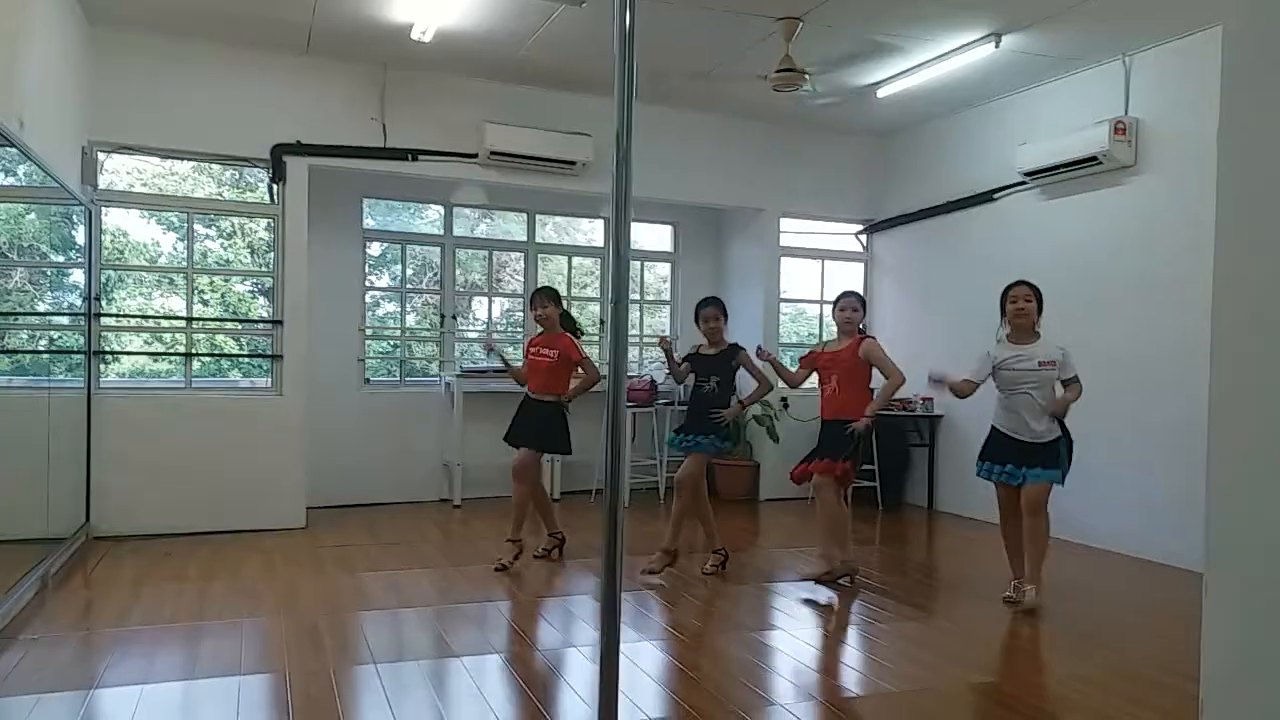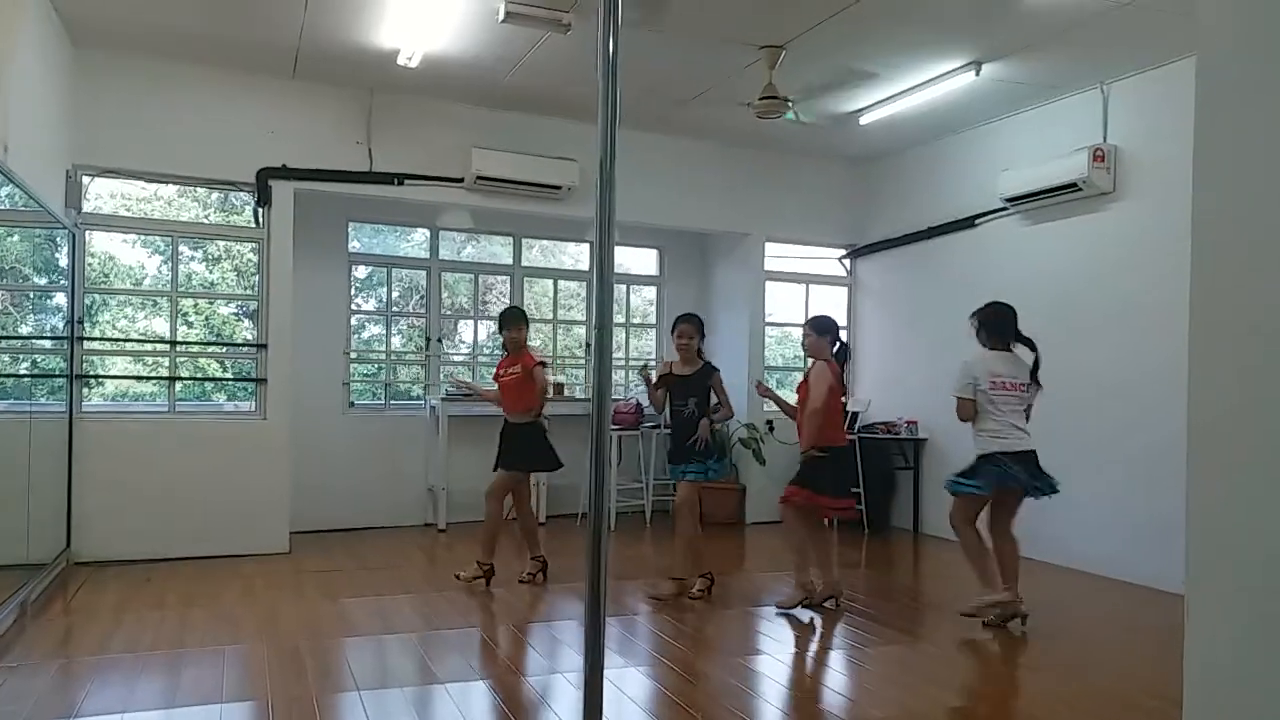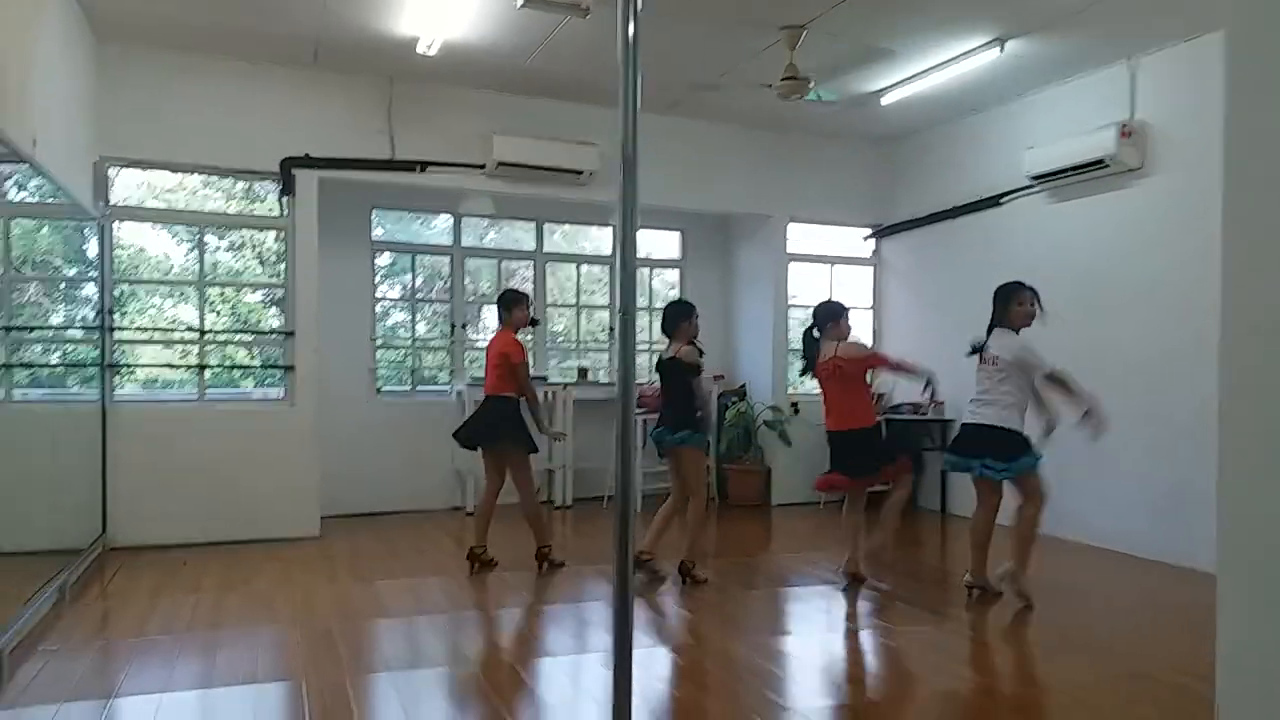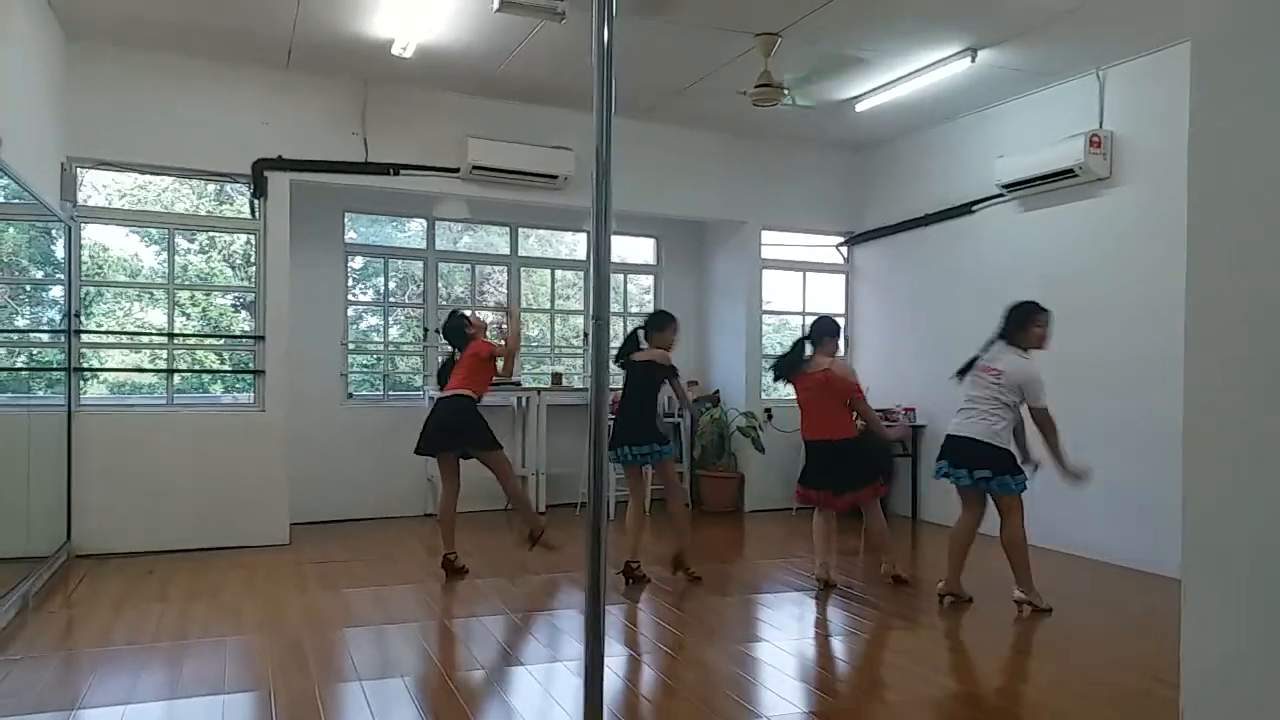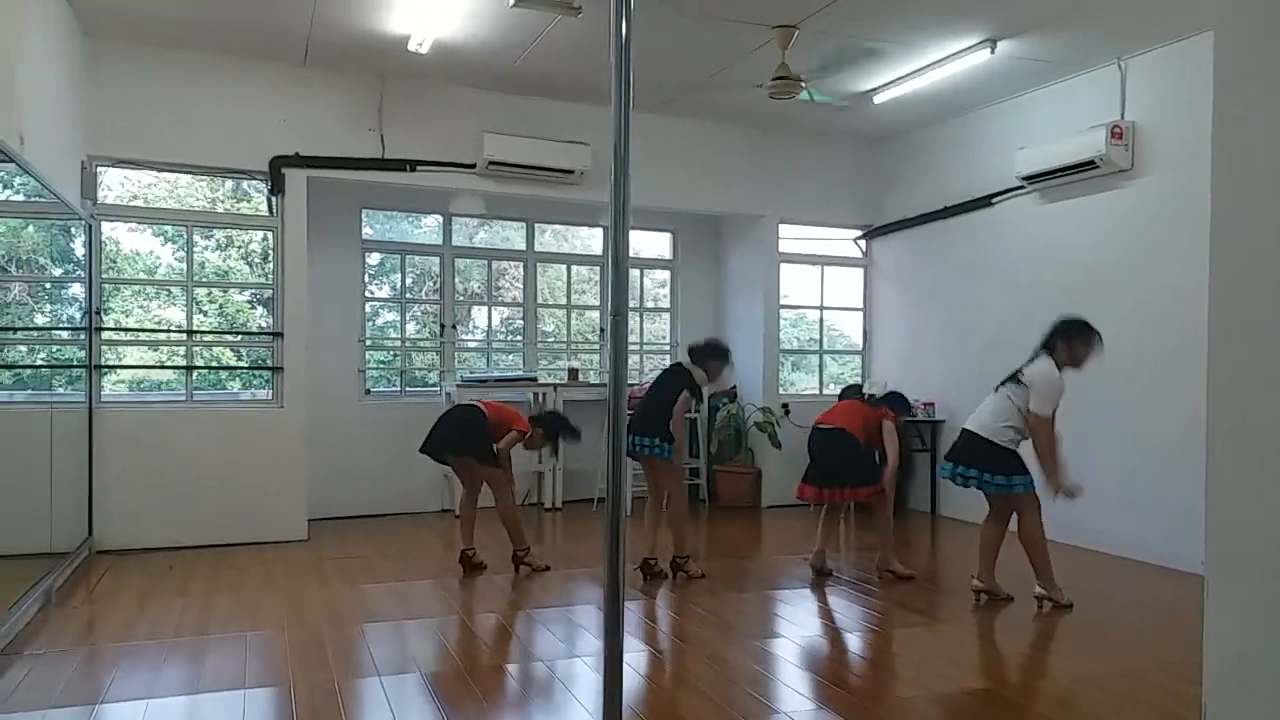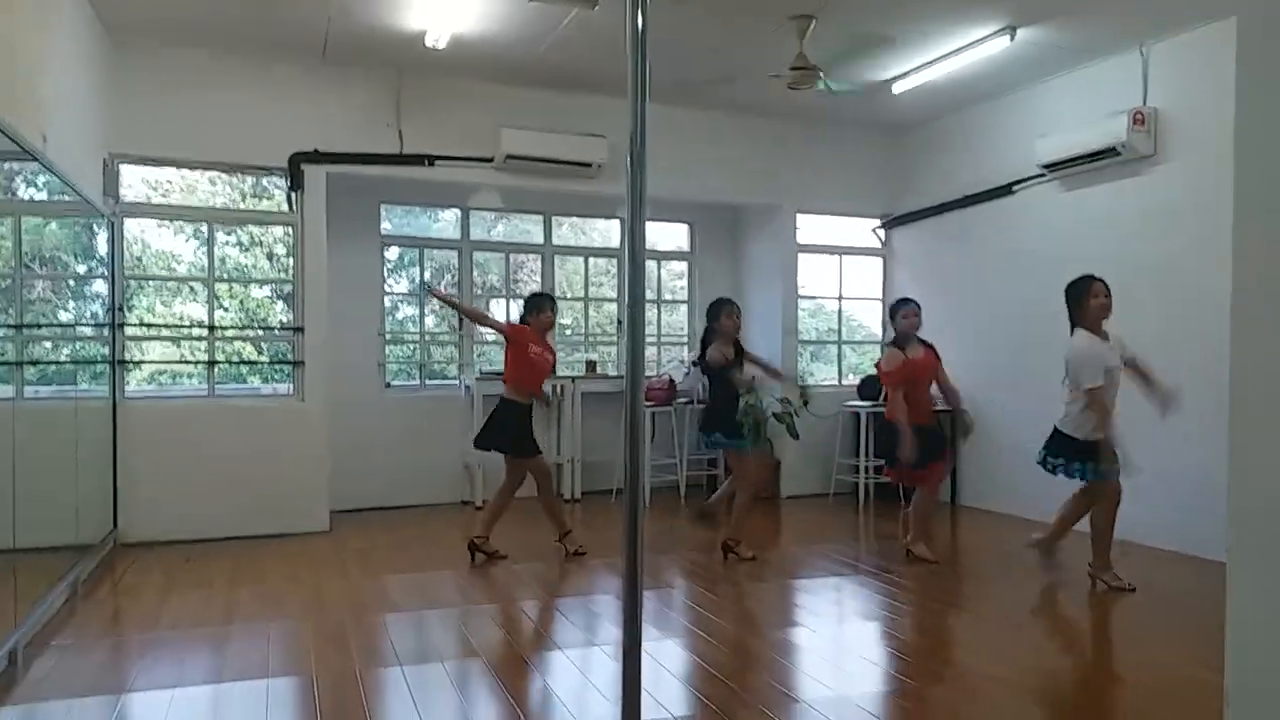
dt=0.7s
person 1, frame 1
left shoulder: (1056, 352)
right shoulder: (995, 352)
left elbow: (1075, 385)
right elbow: (967, 388)
left wrist: (1064, 401)
right wrist: (947, 382)
left hip: (1044, 442)
right hip: (1005, 438)
left knee: (1033, 505)
right knee: (1008, 507)
left ankle: (1033, 582)
right ankle: (1018, 577)
person 1, frame 2
left shoulder: (974, 364)
right shoulder: (1023, 367)
left elbow: (966, 414)
right elbow: (1026, 413)
left wrist: (965, 402)
left hip: (996, 458)
right hip: (1023, 456)
left knee: (961, 519)
right knee: (1001, 527)
left ankle: (995, 591)
right ankle: (1009, 599)
person 1, frame 3
left shoulder: (992, 342)
right shoulder: (1020, 346)
right elbow: (1054, 377)
left wrist: (1045, 410)
right wrist: (1087, 403)
left hip: (972, 430)
right hip: (1000, 434)
left knee: (987, 502)
right knee: (1033, 497)
left ankle: (977, 575)
right ankle: (1015, 569)
person 1, frame 4
left shoulder: (994, 353)
right shoulder: (1026, 369)
right elbow: (1043, 420)
left wrist: (1024, 452)
right wrist: (1062, 463)
left hip: (957, 440)
right hip: (987, 446)
left knee: (972, 510)
right knee: (1012, 513)
left ankle: (951, 582)
right ankle: (1025, 589)
person 1, frame 5
left shoulder: (1043, 370)
right shoulder: (1051, 376)
left elbow: (1045, 430)
right elbow: (1038, 429)
left wrist: (1058, 475)
right wrist: (1053, 478)
left hip: (977, 441)
right hip: (989, 446)
left knee: (1000, 508)
right knee: (1029, 509)
left ankle: (983, 579)
right ankle: (1047, 586)
person 1, frame 6
left shoulder: (1109, 339)
right shoulder: (1082, 347)
left elbow: (1133, 364)
right elbow: (1095, 400)
left wrist: (1159, 390)
right wrist: (1106, 448)
left hip: (1095, 434)
right hip: (1079, 437)
left knee: (1096, 492)
right knee: (1108, 493)
left ankle: (1049, 539)
right ankle: (1101, 566)
person 2, frame 1
left shoulder: (734, 352)
right shoulder: (695, 352)
left elbow: (766, 384)
right elbow: (678, 376)
left wrist: (740, 406)
right wrist: (669, 354)
left hip: (713, 426)
right hip: (691, 423)
left knee: (684, 480)
right knee: (695, 489)
left ankle: (668, 549)
right ankle: (717, 549)
person 2, frame 2
left shoulder: (709, 372)
right shoulder: (666, 371)
left elbow: (728, 411)
right elbow: (658, 407)
left wrist: (708, 420)
right wrist: (649, 384)
left hip: (700, 449)
right hip: (678, 448)
left knee: (682, 507)
right knee: (688, 511)
left ankle: (678, 579)
right ankle: (703, 574)
person 2, frame 3
left shoulder: (663, 355)
right shoulder: (689, 353)
right elbow: (699, 398)
right wrist: (707, 419)
left hip: (666, 427)
right hip: (686, 427)
left knee: (678, 496)
right knee: (698, 497)
left ankle: (645, 552)
right ankle: (688, 564)
person 2, frame 4
left shoulder: (632, 356)
right shoulder: (661, 357)
right elbow: (681, 394)
right wrist: (692, 413)
left hip: (623, 435)
right hip: (646, 433)
left knee: (636, 497)
right knee: (675, 493)
left ankle: (632, 564)
right ankle: (682, 555)
person 2, frame 5
left shoulder: (679, 370)
right shoulder: (696, 378)
right elbow: (678, 413)
right wrist: (679, 454)
left hip: (639, 430)
right hip: (654, 432)
left knee: (656, 496)
right knee: (677, 496)
left ankle: (650, 560)
right ankle: (681, 558)
person 2, frame 6
left shoulder: (735, 347)
right shoulder: (714, 352)
left elbow: (761, 363)
right elbow: (736, 380)
left wrist: (784, 378)
left hip: (729, 418)
right hip: (720, 422)
left knee: (756, 468)
right knee: (747, 478)
left ankle: (714, 505)
right ankle: (732, 540)
person 3, frame 1
left shoulder: (866, 345)
right shoulder: (821, 350)
left elbow: (896, 377)
right elbow: (795, 381)
left wrist: (870, 414)
right wrist: (773, 362)
left hip: (852, 427)
right hip: (830, 427)
left knee: (822, 483)
right knee: (832, 490)
left ankle: (828, 555)
right ankle: (845, 560)
person 3, frame 2
left shoulder: (821, 368)
right shoulder: (824, 370)
left elbow: (816, 407)
right elbow: (802, 414)
left wrist: (807, 447)
right wrist: (773, 396)
left hip: (824, 454)
right hip: (820, 453)
left knee: (791, 511)
right knee: (810, 519)
left ankle: (803, 585)
right ankle: (829, 583)
person 3, frame 3
left shoulder: (816, 356)
right shoulder: (850, 350)
right elbow: (891, 364)
left wrist: (873, 395)
right wrist: (925, 375)
left hip: (837, 434)
right hip: (861, 433)
left knee: (855, 497)
right knee: (903, 480)
left ankle: (852, 563)
right ankle: (880, 542)
person 3, frame 4
left shoulder: (797, 369)
right shoulder: (840, 368)
right elbow: (863, 410)
right wrist: (886, 434)
left hip: (814, 446)
right hip: (843, 445)
left knee: (824, 507)
right knee: (870, 503)
left ankle: (823, 568)
right ankle: (889, 564)
person 3, frame 5
left shoulder: (855, 403)
right shoulder: (887, 415)
right elbow: (891, 441)
right wrist: (891, 470)
left hip: (818, 438)
right hip: (842, 440)
left knee: (835, 501)
right knee: (882, 494)
left ankle: (818, 556)
right ankle: (887, 560)
person 3, frame 6
left shoulder: (927, 350)
right shoulder: (892, 356)
left elbow: (945, 385)
right elbow: (896, 399)
left wrist: (962, 414)
right wrist: (905, 437)
left hip: (926, 422)
right hip: (905, 427)
left knee: (937, 471)
right knee: (927, 483)
right ankle: (915, 540)
person 4, frame 1
left shoulder: (567, 343)
right shoulder: (533, 343)
left elbow: (593, 375)
right elbow: (523, 377)
left wrist: (567, 395)
right wrist: (500, 357)
left hip: (549, 413)
right hip: (528, 409)
left knee: (520, 470)
right knee: (530, 478)
left ankle: (514, 541)
right ankle: (554, 534)
person 4, frame 2
left shoulder: (528, 357)
right shoulder: (503, 364)
left elbow: (541, 384)
right elbow: (498, 397)
left wrist: (535, 413)
right wrist: (470, 387)
left hip: (527, 434)
right hip: (510, 432)
left knee: (494, 495)
right knee: (520, 500)
left ankle: (484, 564)
right ankle: (537, 559)
person 4, frame 3
left shoulder: (498, 341)
right shoulder: (513, 344)
right elbow: (526, 388)
right wrist: (542, 425)
left hip: (489, 413)
right hip: (503, 414)
left knee: (493, 483)
right knee: (525, 484)
left ankle: (478, 549)
right ankle: (544, 549)
person 4, frame 4
left shoulder: (469, 356)
right shoulder: (480, 348)
left elbow: (505, 372)
right elbow: (509, 350)
left wrist: (512, 333)
right wrist: (514, 326)
left hip: (441, 417)
right hip: (460, 413)
left knee: (450, 487)
right knee: (505, 472)
left ankle: (450, 557)
right ankle: (536, 529)
person 4, frame 5
left shoulder: (511, 418)
right shoulder: (525, 426)
right elbow: (502, 447)
right wrist: (508, 482)
left hip: (449, 426)
right hip: (469, 428)
left knee: (472, 487)
right knee: (502, 490)
left ankle: (468, 553)
right ankle: (522, 552)
person 4, frame 6
left shoulder: (549, 352)
right shoulder: (519, 335)
right elbow: (484, 319)
left wrist: (546, 399)
right wrist: (449, 300)
left hip: (522, 415)
right hip: (510, 415)
left knee: (514, 480)
right knee: (543, 475)
left ankle: (481, 538)
right ankle: (565, 534)
